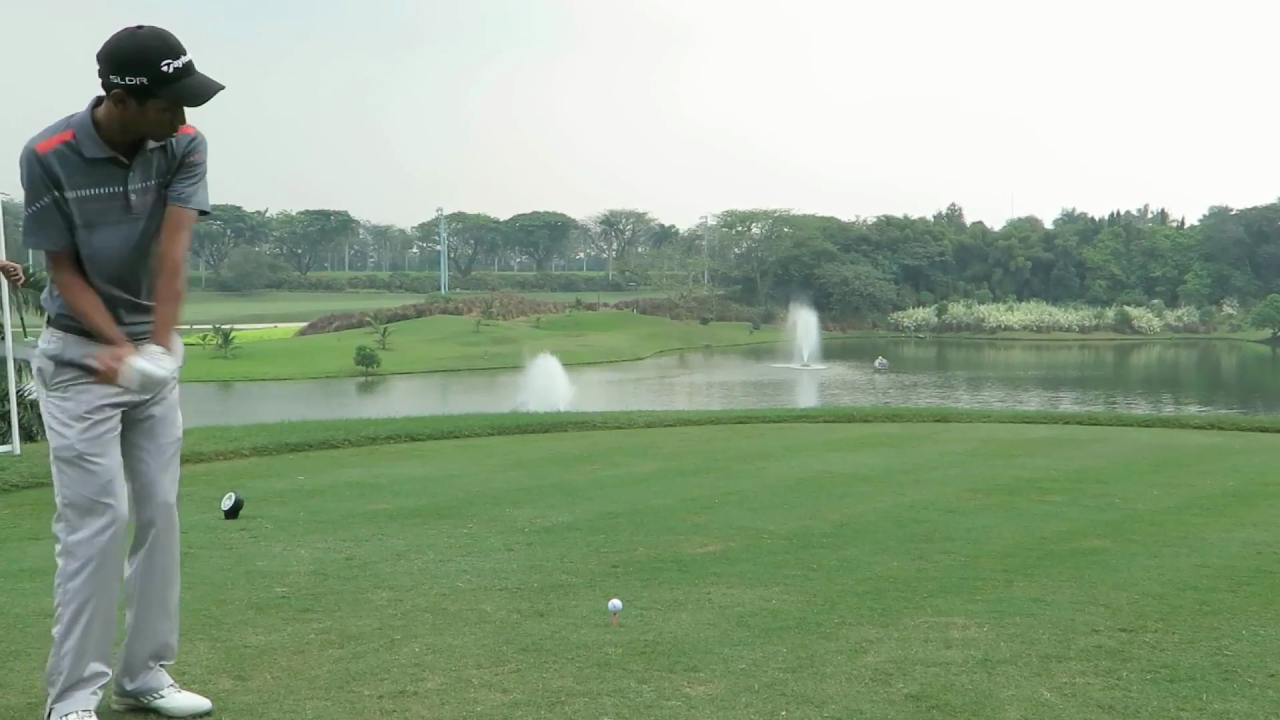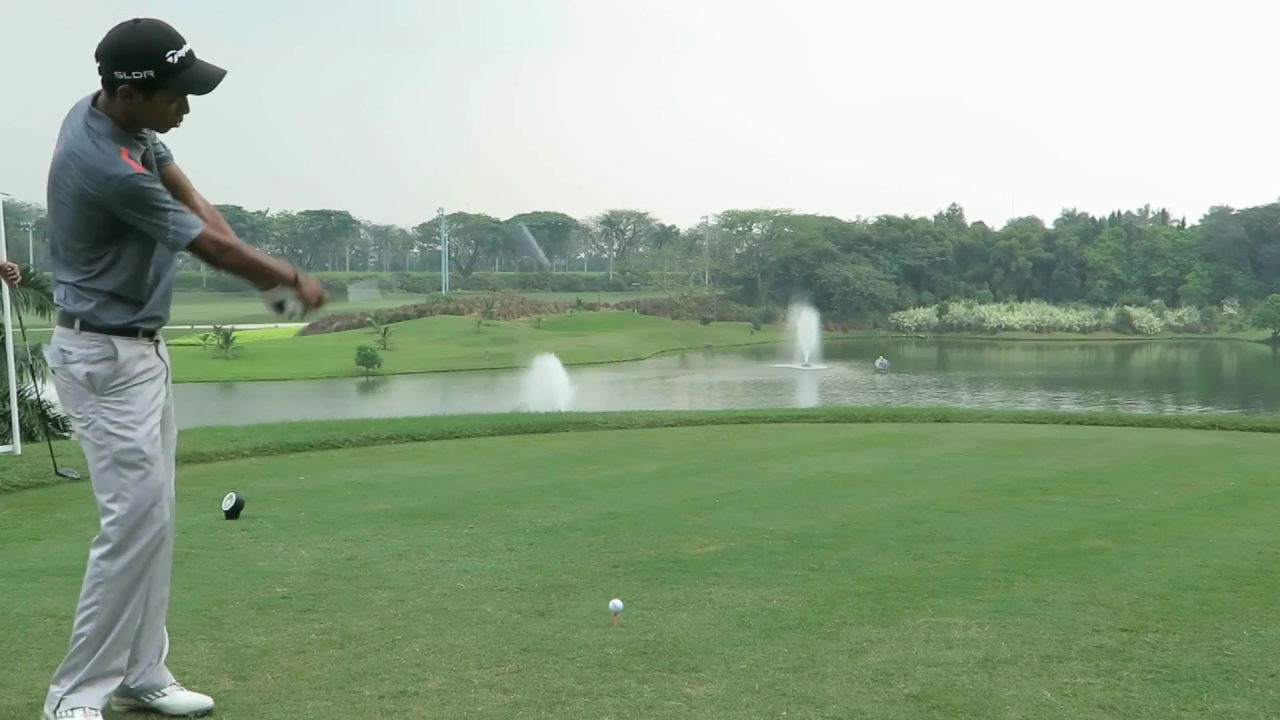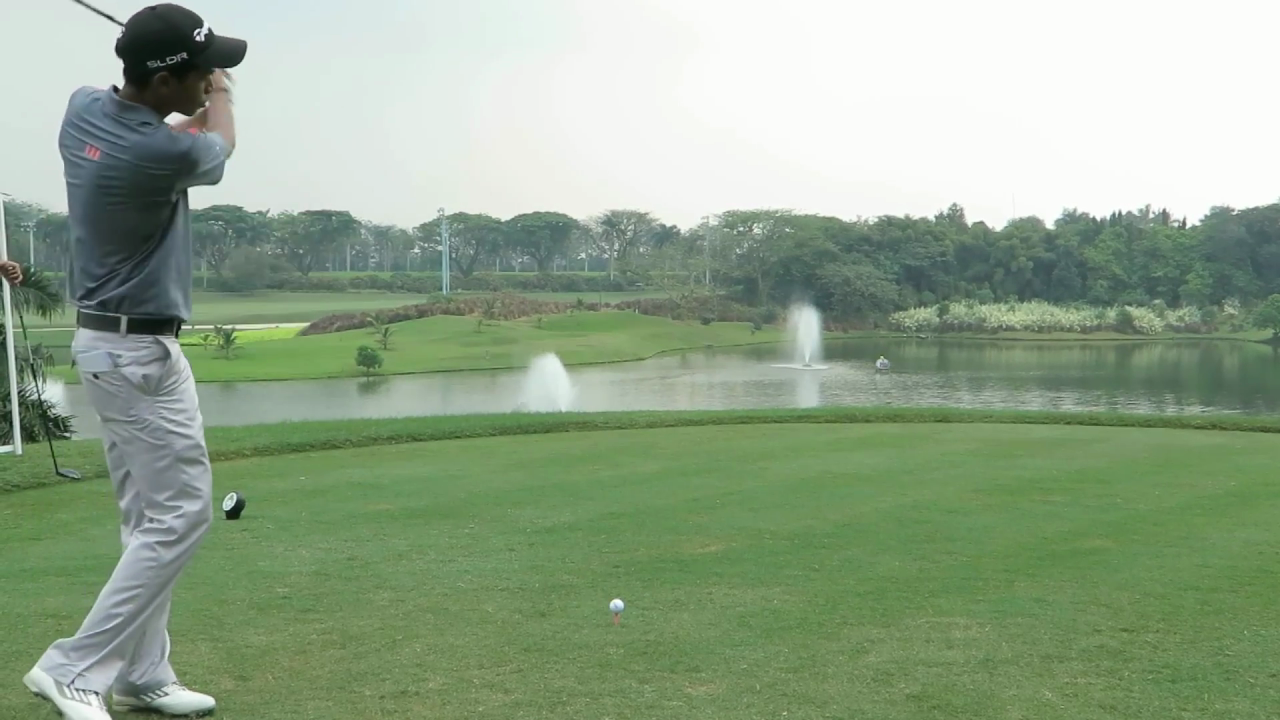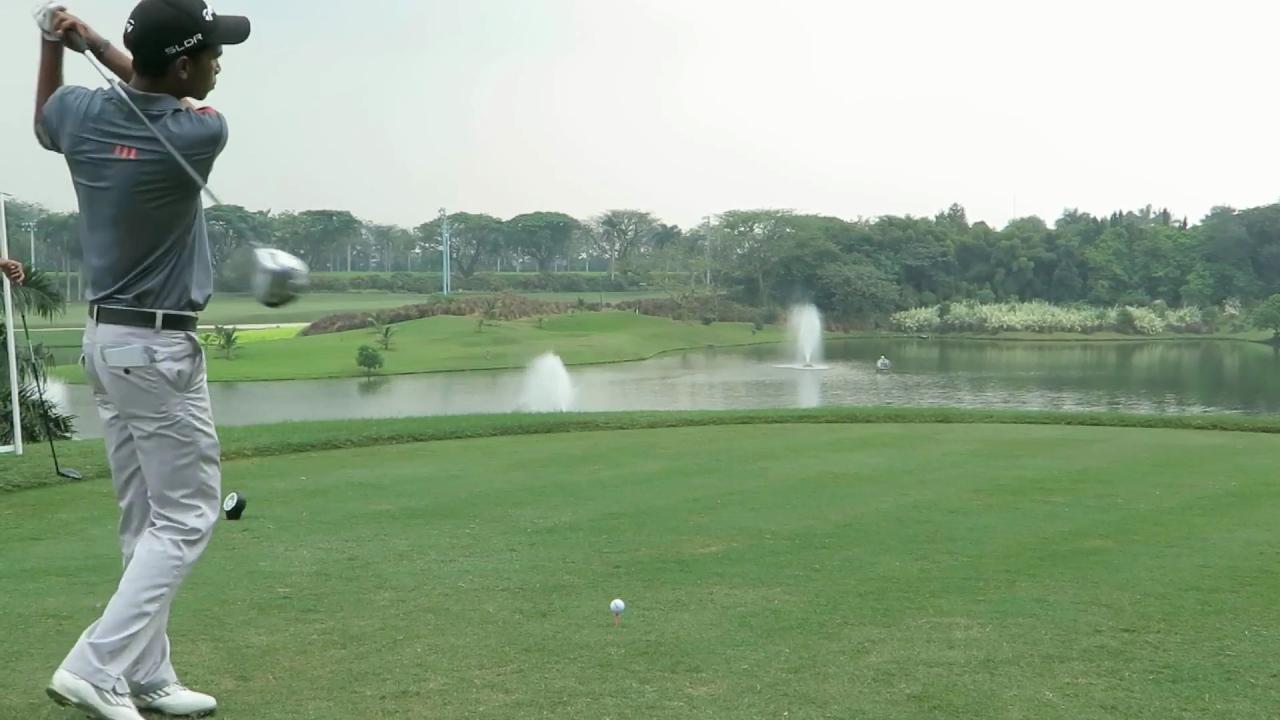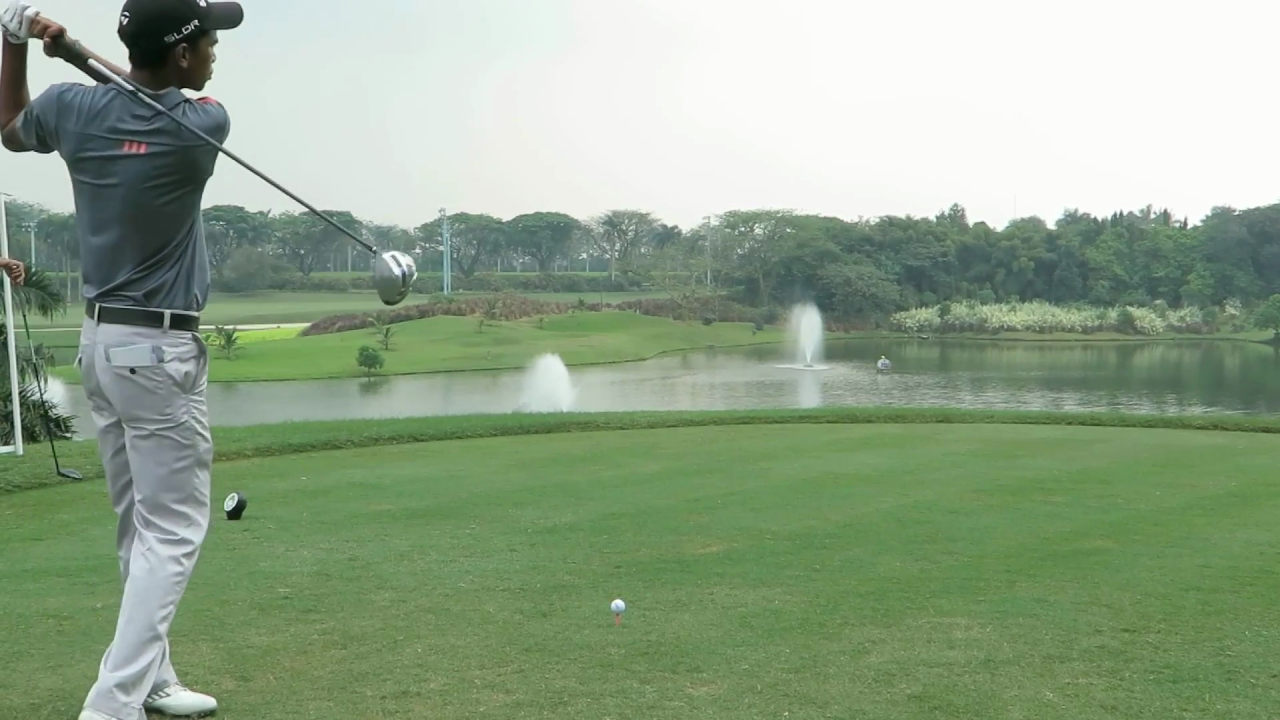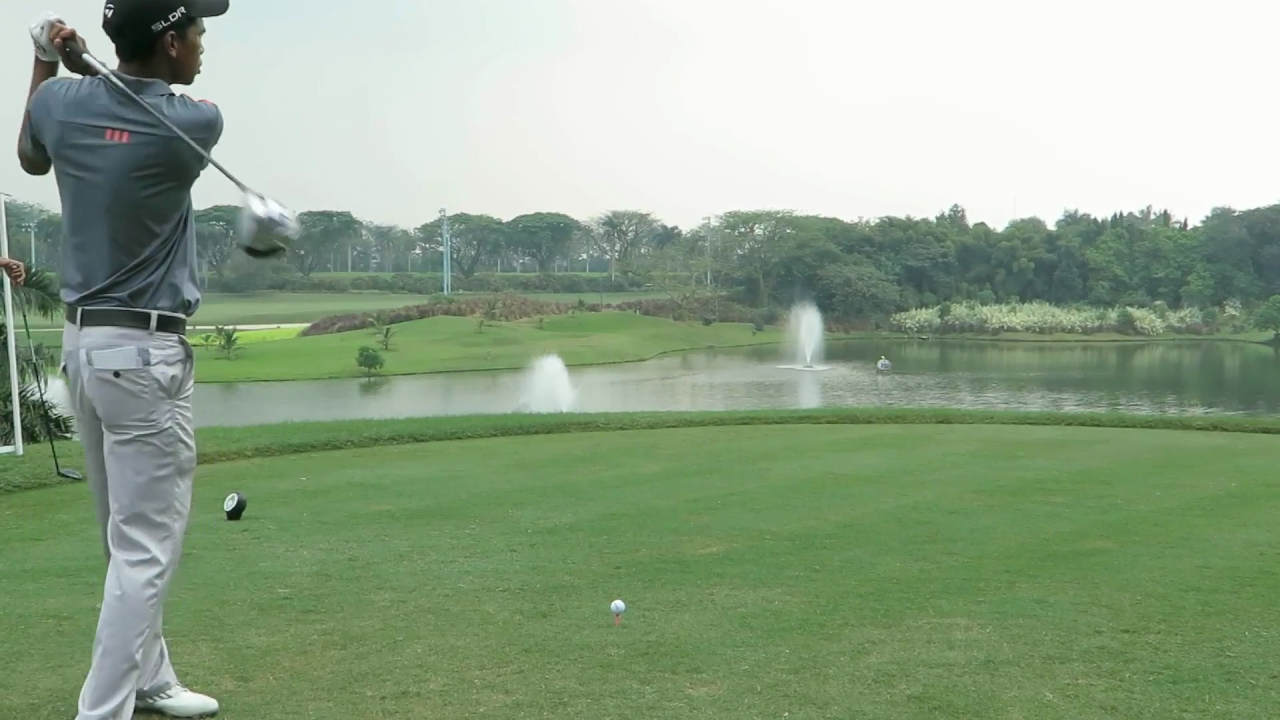
dt=0.2s
person 1, frame 1
left shoulder: (184, 145)
right shoulder: (48, 157)
left elbow: (171, 252)
right elbow: (67, 276)
left wrist: (155, 341)
right wrist: (114, 343)
left hip: (150, 351)
right hip: (78, 357)
left knee: (155, 518)
right knee: (95, 521)
person 1, frame 2
left shoulder: (97, 114)
right shoulder: (110, 169)
left elbow: (183, 190)
right elbow: (206, 248)
left wrist: (263, 267)
right wrist: (290, 281)
left hip: (129, 349)
right hip: (102, 355)
left knee: (152, 512)
right knee: (135, 522)
person 1, frame 3
left shoulder: (84, 107)
right shoulder: (166, 152)
right elbow: (218, 141)
left wrist: (201, 90)
right wrist: (222, 98)
left hip: (107, 342)
right hip: (138, 353)
left knee: (149, 518)
right knee: (179, 516)
person 1, frame 4
left shoulder: (76, 110)
right shoulder: (202, 133)
left elbow: (40, 124)
left hip: (105, 338)
right hip: (159, 348)
left knee: (146, 520)
right knee: (184, 521)
person 1, frame 5
left shoulder: (69, 106)
right shoulder: (206, 123)
left hip: (99, 339)
right hip: (159, 350)
left knee: (140, 524)
right knee: (172, 532)
person 1, frame 6
left shoulder: (56, 100)
right shoulder: (197, 121)
left elbow: (31, 162)
left wrist: (46, 62)
right wrist: (87, 70)
left hip: (82, 341)
right hip: (144, 351)
left knee: (127, 533)
right knee: (147, 545)
